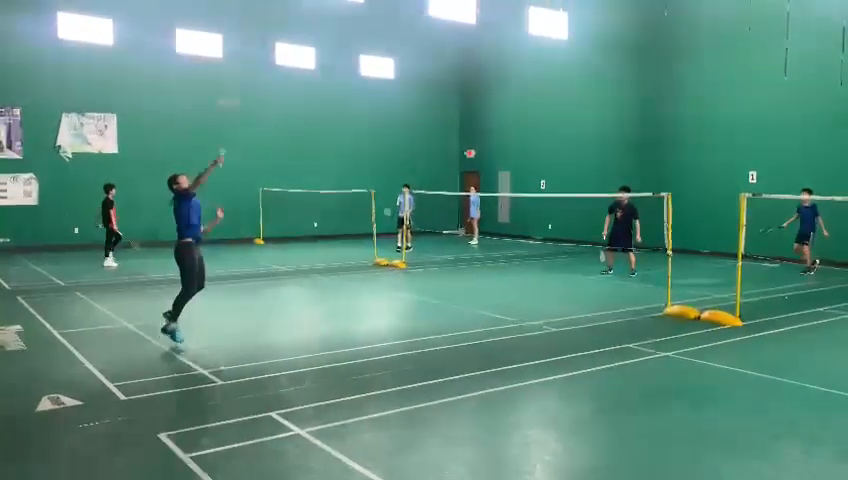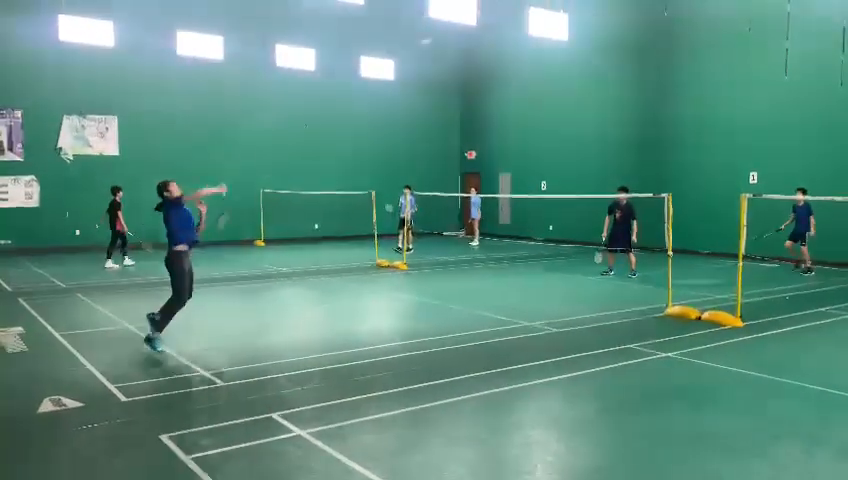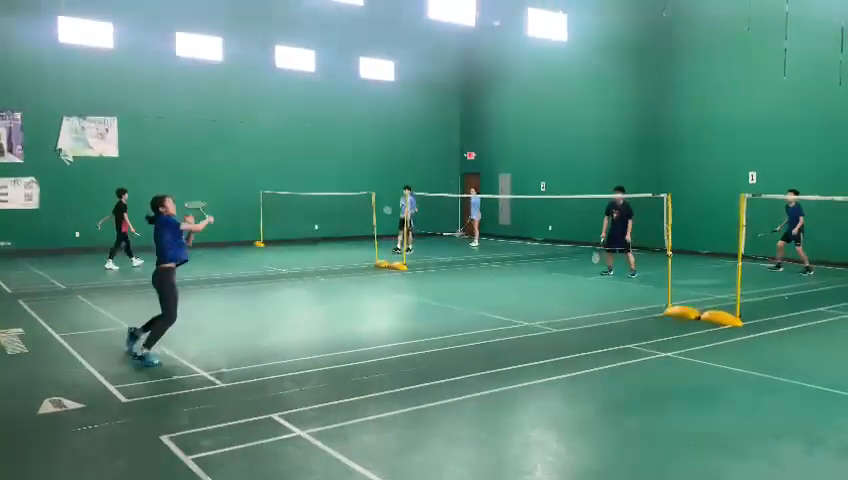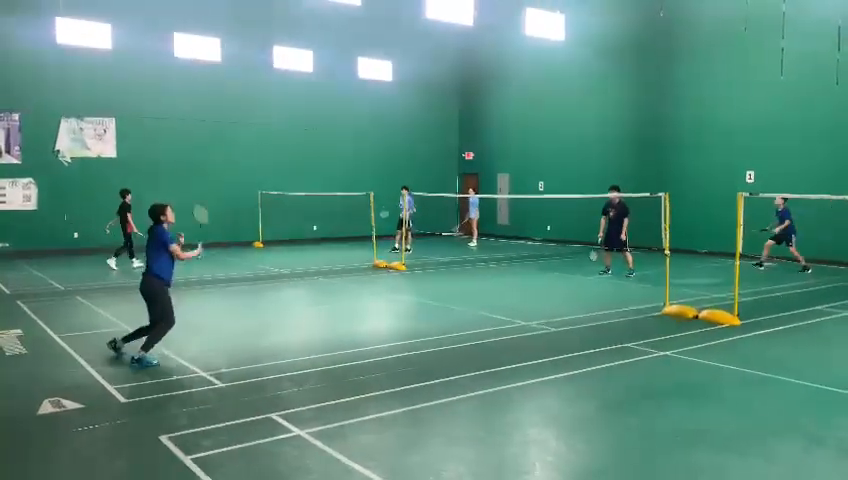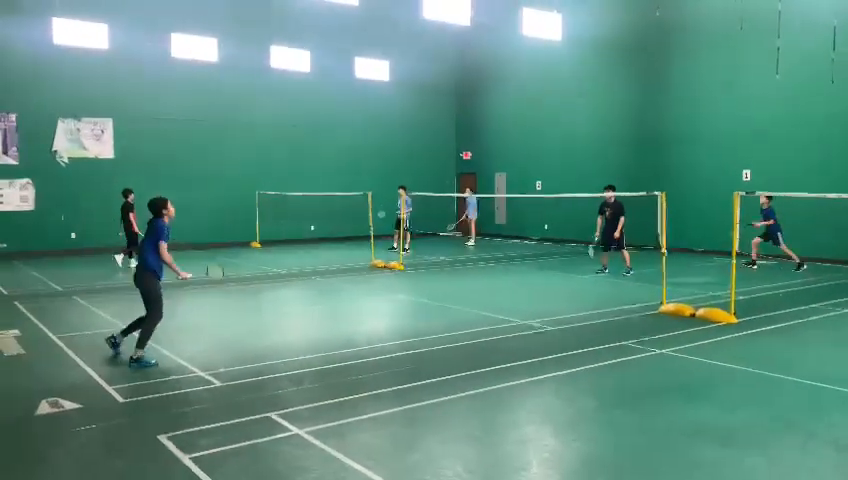
dt=0.1s
person 1, frame 1
left shoulder: (192, 203)
right shoulder: (183, 197)
left elbow: (200, 230)
right elbow: (196, 183)
left wrist: (217, 219)
right wrist: (213, 165)
left hip: (194, 248)
right hip: (186, 248)
left knee: (199, 285)
right knee: (189, 288)
left ankle: (172, 313)
right ankle: (171, 325)
person 1, frame 2
left shoulder: (180, 211)
right shoulder: (171, 205)
left elbow: (196, 233)
right elbow: (197, 195)
left wrist: (202, 215)
right wrist: (217, 189)
left hip: (183, 257)
right hip: (177, 257)
left knee: (185, 296)
right knee: (180, 299)
left ankle: (156, 317)
right ankle: (154, 335)
person 1, frame 3
left shoulder: (170, 225)
right shoulder: (166, 222)
left elbow: (186, 244)
right elbow: (196, 228)
left wrist: (190, 229)
right wrist: (207, 221)
left hip: (168, 274)
right hip: (165, 275)
left knee: (168, 315)
right knee: (170, 317)
left ankle: (137, 332)
right ankle: (143, 352)
person 1, frame 4
left shoulder: (158, 232)
right shoulder: (161, 232)
left elbow: (171, 256)
right elbow: (180, 256)
left wrist: (178, 244)
right wrist: (196, 252)
left hip: (152, 282)
right hip: (156, 283)
left knee: (157, 323)
right knee: (168, 322)
left ankle: (118, 342)
right ankle: (141, 356)
person 1, frame 5
left shoulder: (156, 226)
right shoulder: (161, 226)
right elbow: (164, 256)
right wrist: (179, 273)
left hip: (145, 275)
right hip: (147, 276)
left knee: (152, 315)
right knee: (156, 315)
left ankle: (117, 338)
right ankle: (138, 356)
